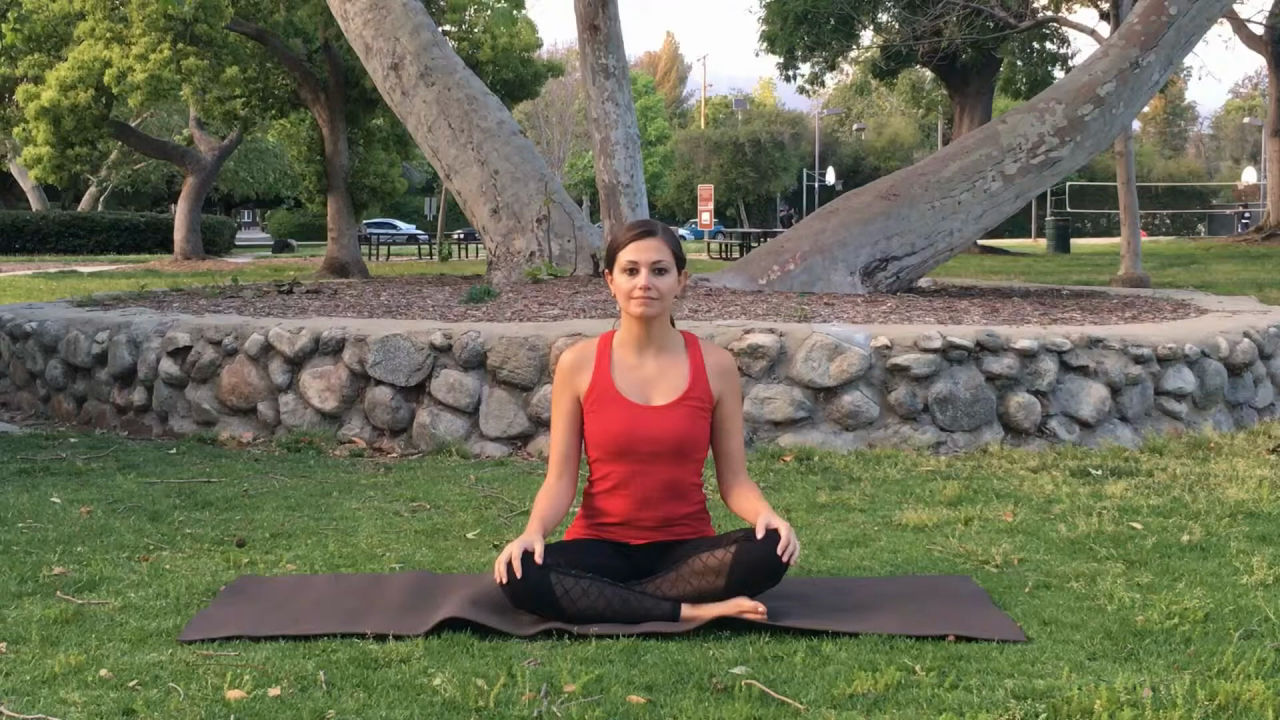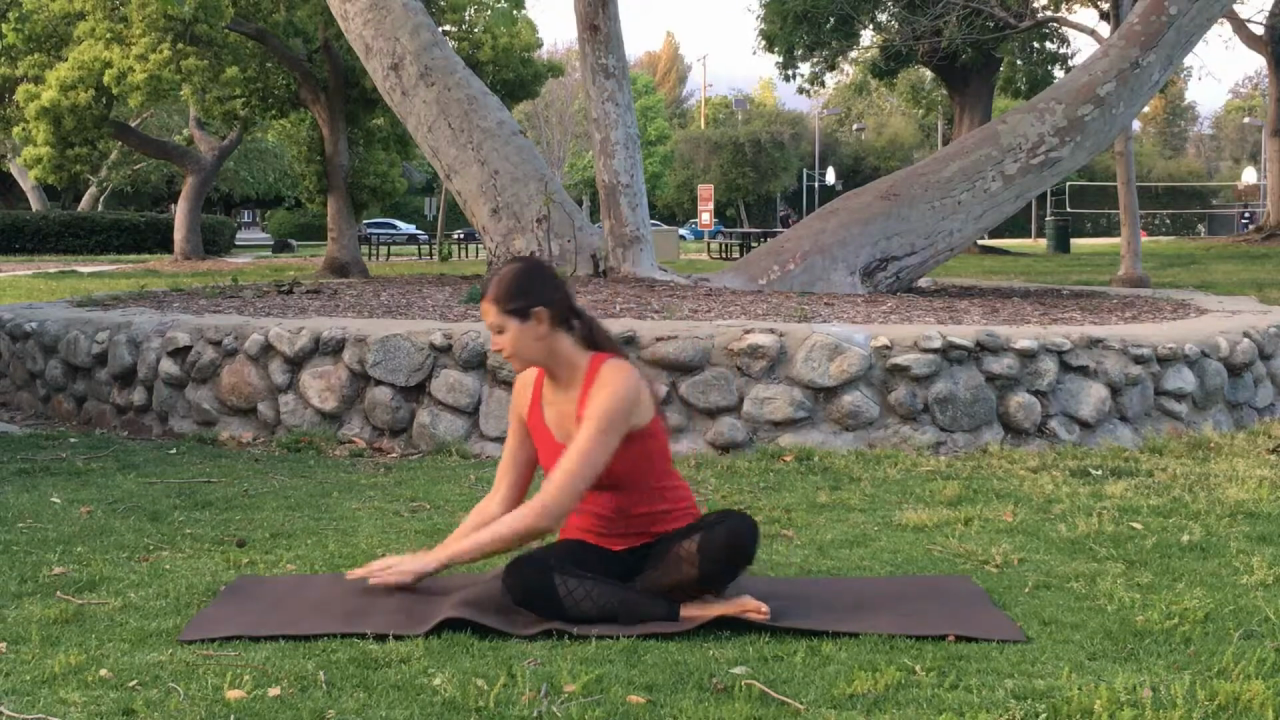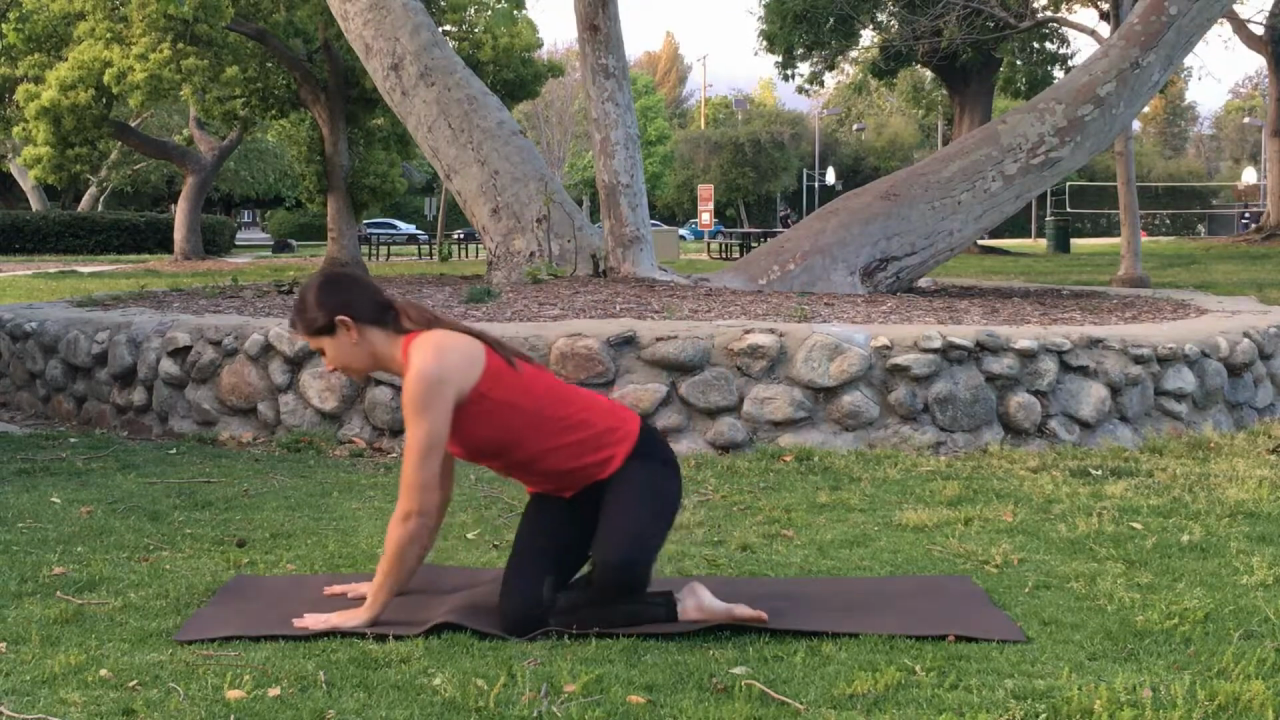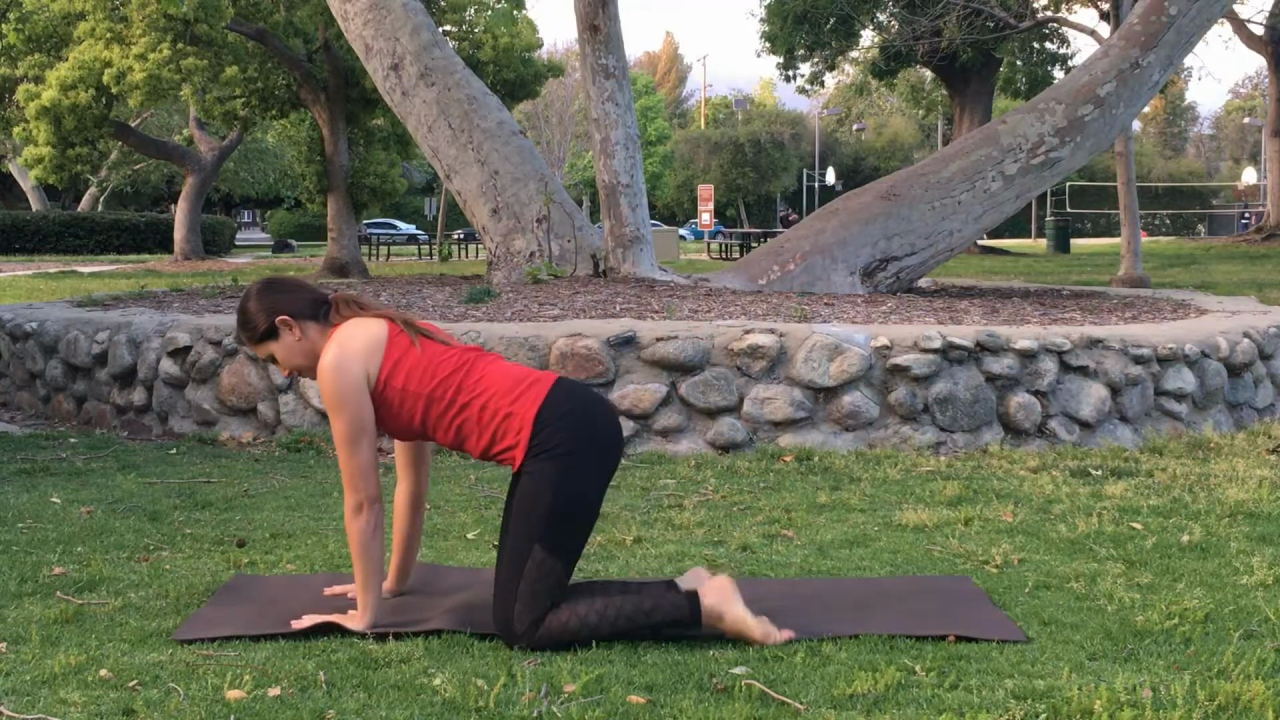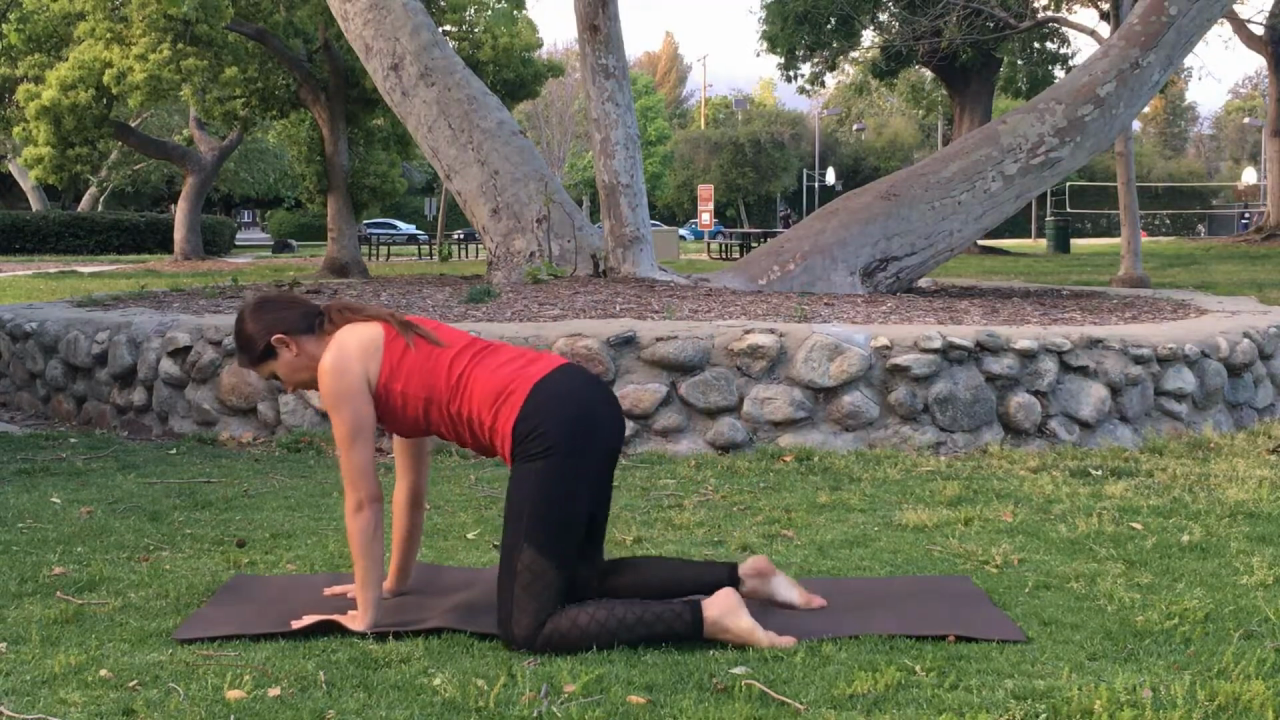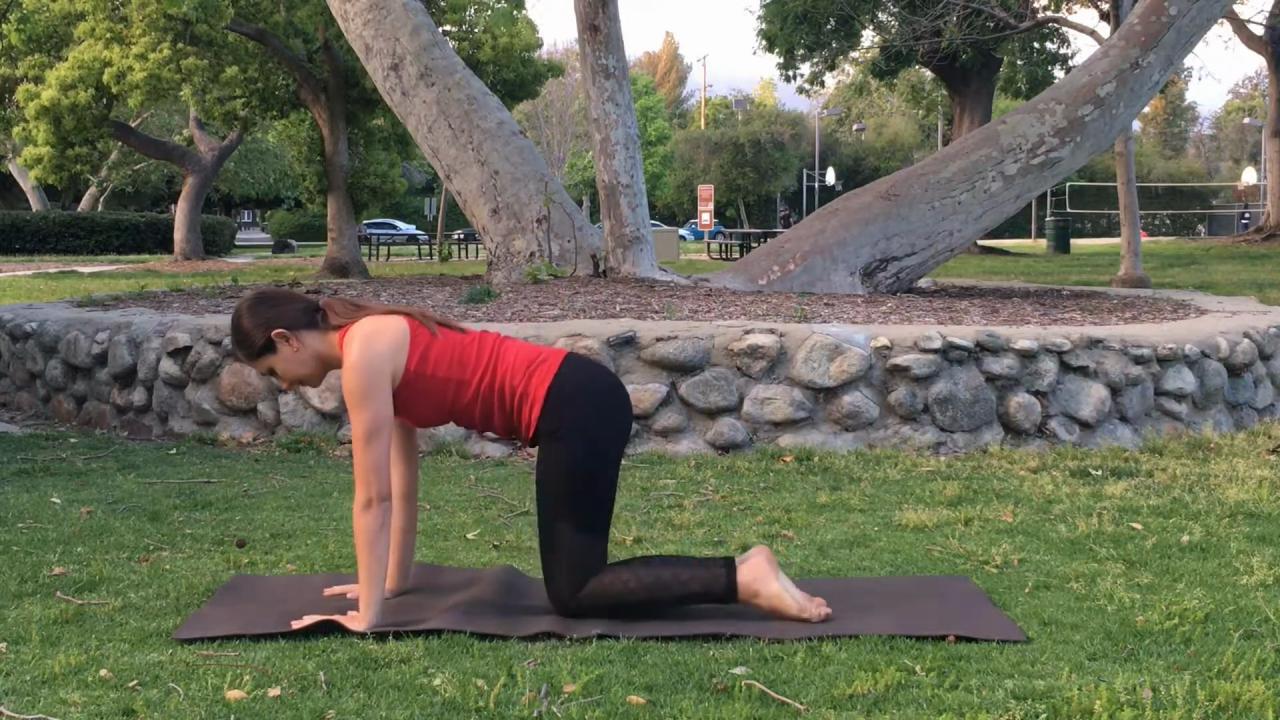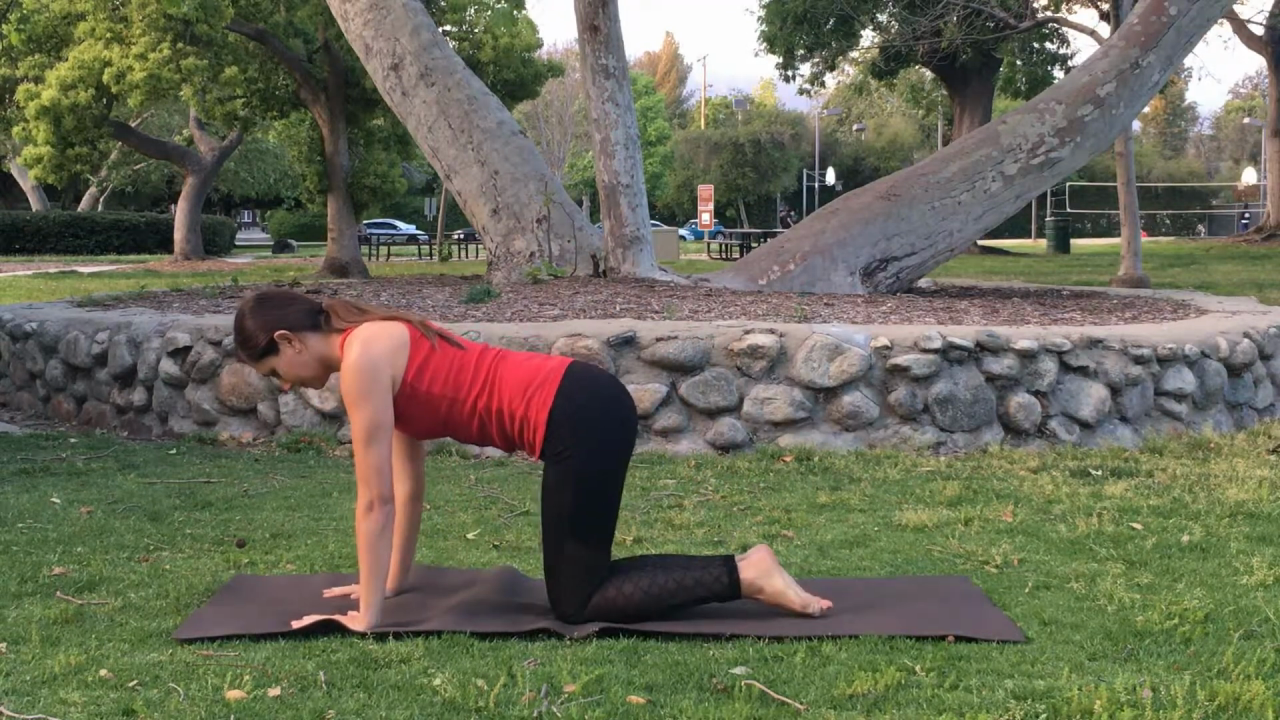
dt=0.7s
person 1, frame 1
left shoulder: (715, 365)
right shoulder: (578, 364)
left elbow: (733, 479)
right elbow: (560, 478)
left wrist: (766, 513)
right wrist: (533, 531)
left hip: (683, 546)
right hip: (601, 545)
left knee: (770, 551)
right knee: (522, 578)
left ankle: (601, 598)
right ankle: (688, 611)
person 1, frame 2
left shoulder: (616, 386)
right shoulder: (528, 387)
left elbow: (546, 514)
right elbow: (503, 499)
left wrist: (434, 559)
right wrist: (428, 561)
left hip: (666, 542)
right hip: (596, 547)
left knee: (736, 534)
right knee: (523, 580)
left ankle: (606, 598)
right ankle: (684, 609)
person 1, frame 3
left shoulder: (429, 363)
right shoulder: (423, 361)
left elbow: (414, 512)
right elbow: (435, 497)
left wrist: (370, 610)
right wrist: (388, 582)
left hip: (630, 461)
right hip: (563, 486)
left knee: (616, 571)
right knee: (519, 617)
right ankle: (681, 608)
person 1, frame 4
left shoulder: (339, 359)
right shoulder: (384, 340)
left elbow: (363, 501)
right elbow: (411, 482)
left wrist: (365, 612)
right wrist: (393, 581)
left hip: (563, 433)
right hip: (570, 419)
left knee: (525, 628)
right knee: (525, 604)
left ankle: (704, 605)
right ankle: (683, 592)
person 1, frame 5
left shoulder: (339, 361)
right shoulder: (388, 344)
left elbow: (362, 500)
right elbow: (410, 485)
left wrist: (366, 612)
right wrist: (394, 580)
left hip: (553, 426)
right hip: (587, 400)
left knee: (526, 629)
right knee: (581, 578)
left ankle: (709, 615)
right ankle: (742, 577)
person 1, frame 6
left shoulder: (362, 353)
right shoulder: (381, 344)
left elbow: (374, 495)
right elbow: (402, 479)
left wrist: (367, 614)
right wrist: (392, 580)
left hip: (575, 405)
right hip: (584, 396)
left knee: (573, 594)
right knee: (580, 576)
left ankle: (745, 581)
right ankle: (740, 566)
person 1, frame 7
left shoulder: (362, 356)
right shoulder: (386, 347)
left elbow: (375, 498)
right elbow: (407, 481)
left wrist: (367, 615)
right wrist: (391, 581)
left hip: (578, 418)
right hip: (590, 402)
left knee: (575, 603)
right knee: (581, 578)
left ankle: (744, 576)
right ankle: (742, 565)
